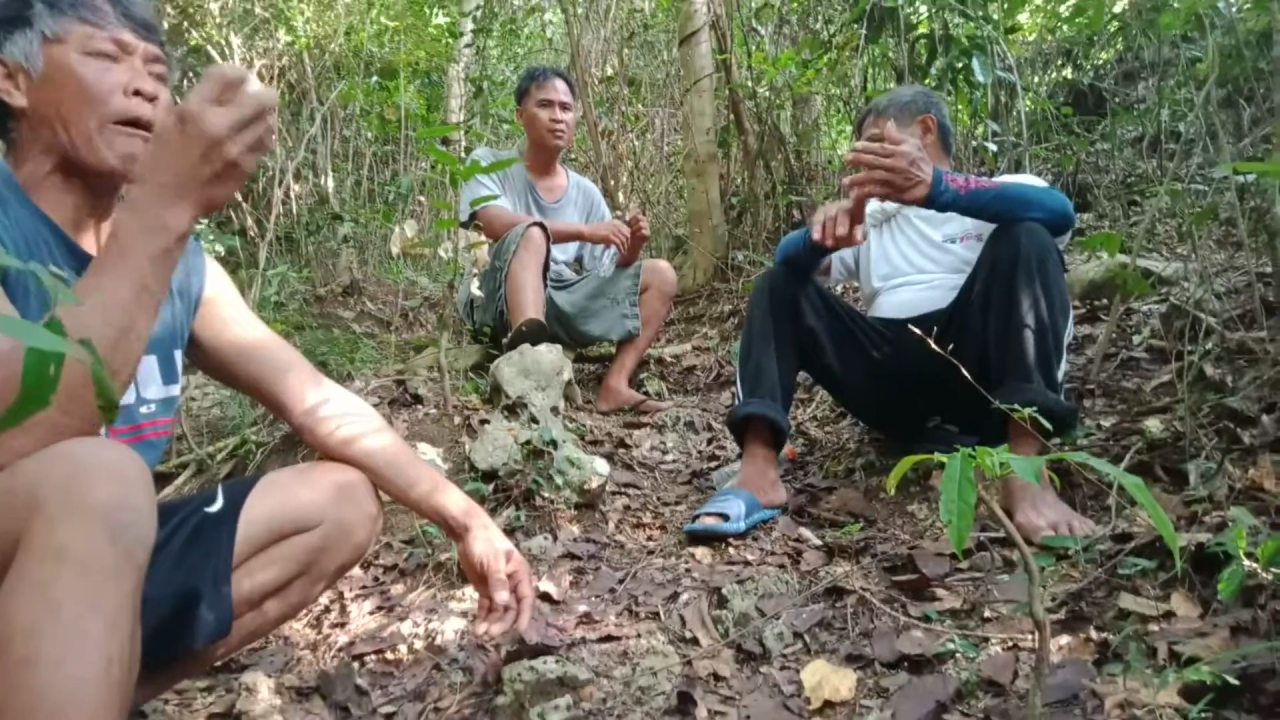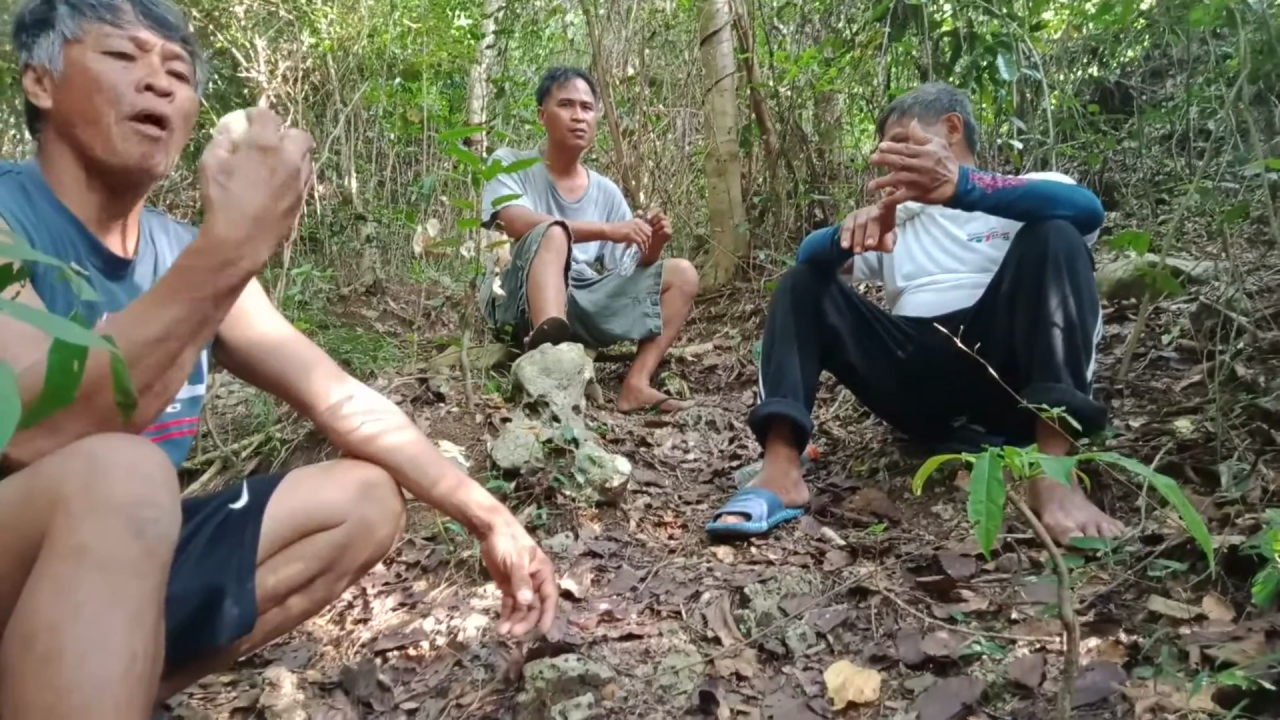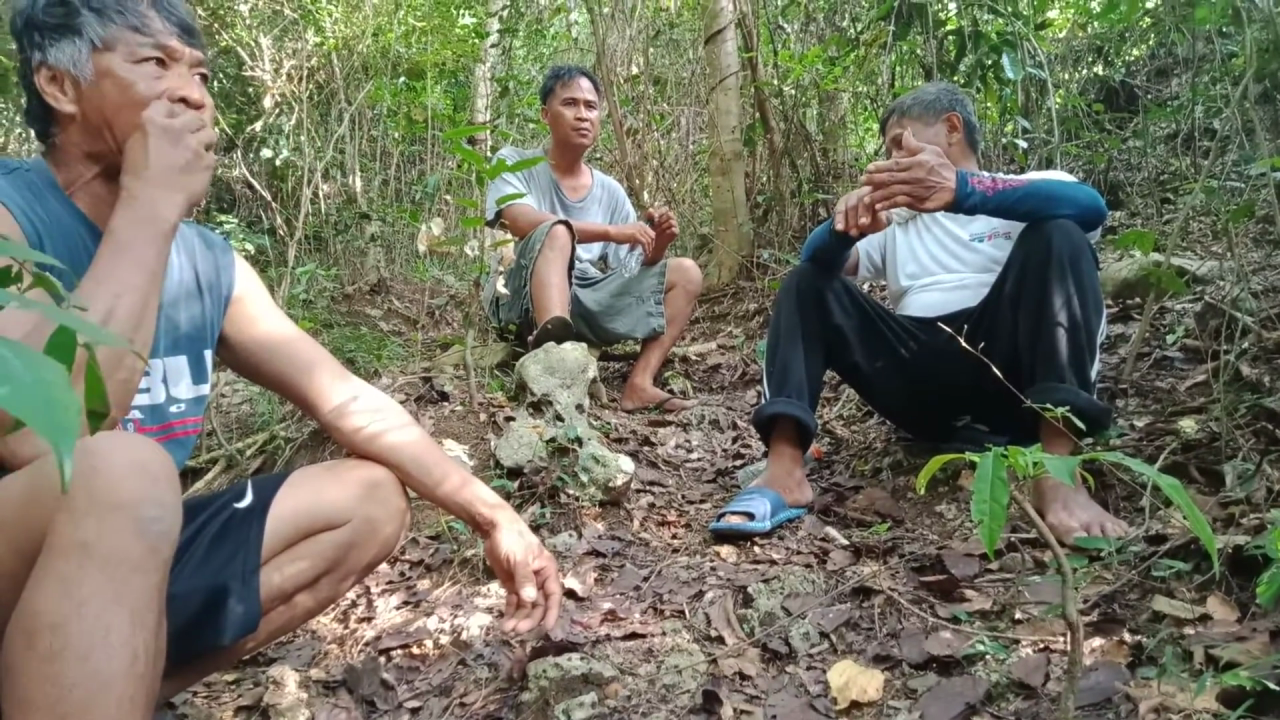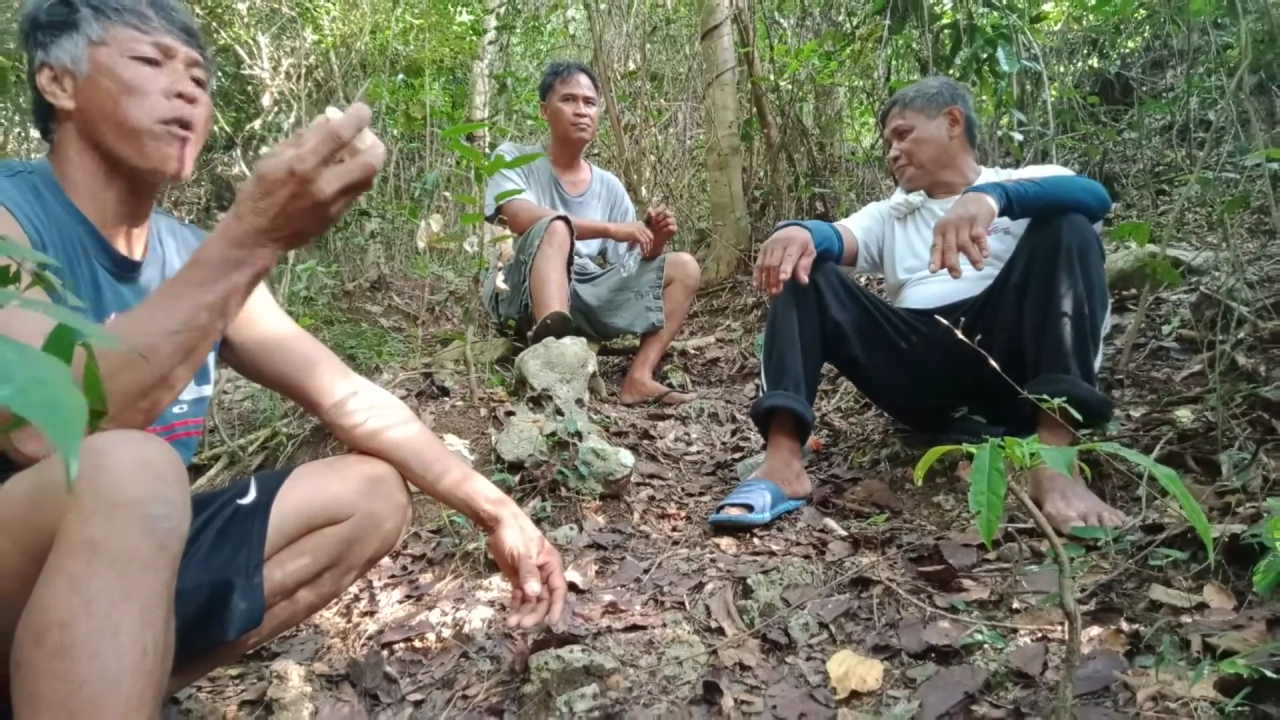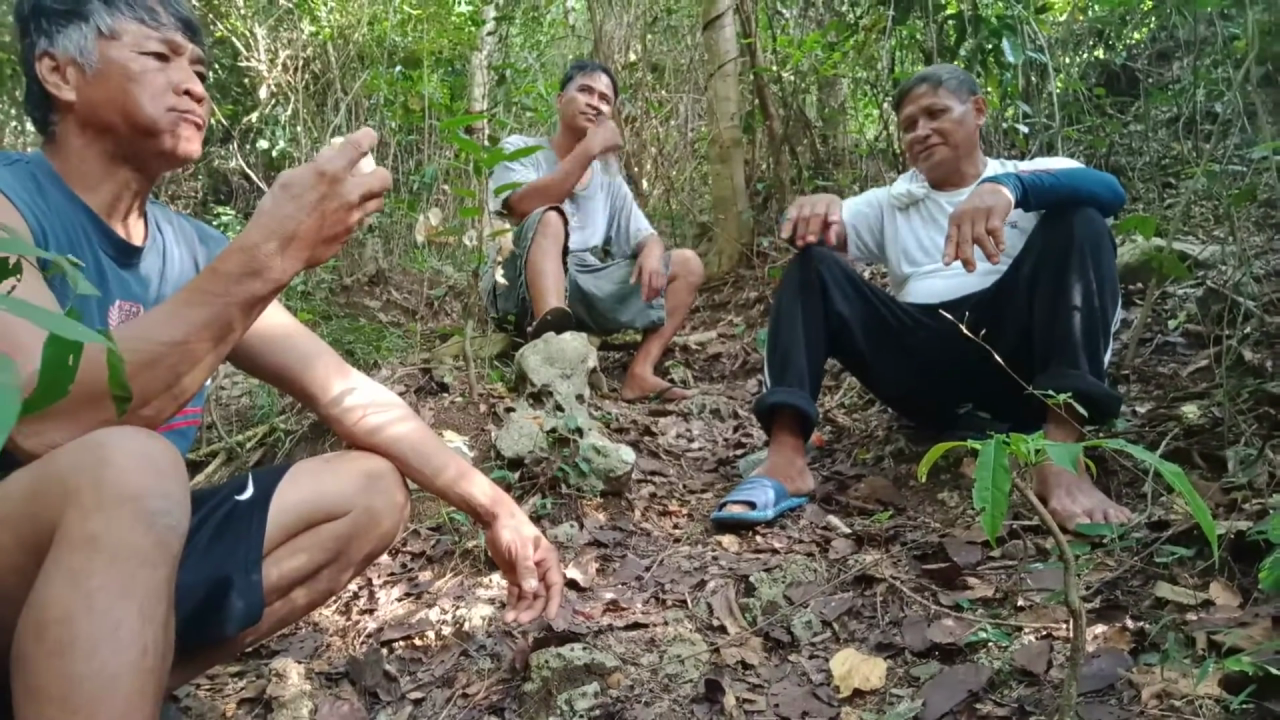
dt=1s
person 1, frame 1
left shoulder: (178, 265)
left elbow: (317, 401)
left wrist: (462, 517)
right wrist: (166, 206)
left hip: (101, 557)
left knee: (341, 502)
right knee: (94, 477)
person 1, frame 2
left shoulder: (188, 255)
left elbow: (342, 399)
left wrist: (485, 515)
right wrist: (232, 246)
left hip: (123, 560)
left knee: (365, 498)
right knee: (120, 471)
person 1, frame 3
left shoulder: (208, 263)
left elbow: (346, 399)
left wrist: (490, 514)
right wrist: (150, 205)
left hip: (128, 561)
left knee: (369, 498)
right knee: (121, 468)
person 1, frame 4
left shoulder: (197, 258)
left elbow: (349, 397)
left wrist: (494, 509)
right wrist: (252, 240)
left hip: (133, 553)
left knee: (372, 494)
right knee: (129, 467)
person 1, frame 5
left shoulder: (198, 250)
left elbow: (346, 391)
left wrist: (491, 505)
right wrist: (270, 253)
left hip: (130, 551)
left knee: (371, 490)
right knee: (128, 465)
person 2, frame 1
left shoulder: (998, 199)
right shoulder: (872, 220)
left elbow: (1059, 211)
right elbow: (788, 259)
left wrist: (936, 187)
right wrist: (824, 234)
left hip: (977, 366)
right hip: (895, 382)
left knee: (1023, 239)
right knee: (778, 285)
left ankle: (1025, 474)
right ankle: (758, 472)
person 2, frame 2
left shoulder: (1025, 195)
right shoulder: (898, 220)
left elbow: (1087, 209)
right elbow: (810, 256)
left wrist: (962, 185)
right wrist: (851, 230)
left hip: (1003, 367)
right hip: (918, 382)
left knee: (1052, 236)
right knee: (800, 284)
left ankle: (1053, 474)
right ankle: (780, 471)
person 2, frame 3
left shoulder: (1029, 193)
right shoulder: (897, 220)
left elbow: (1089, 206)
right elbow: (817, 259)
left wrist: (960, 189)
right wrist: (846, 224)
left hip: (1008, 367)
right hip: (922, 384)
left knee: (1055, 236)
right knee: (806, 282)
left ankle: (1057, 472)
right ankle: (784, 468)
person 2, frame 4
left shoulder: (1025, 184)
right shoulder: (889, 215)
left elbow: (1093, 197)
right elbow: (836, 240)
left wrist: (989, 197)
right wrist: (796, 232)
left hip: (1008, 358)
right hip: (921, 373)
left knee: (1064, 227)
right knee: (803, 269)
left ankle: (1054, 460)
right ankle: (783, 460)
person 2, frame 5
left shoulder: (1034, 178)
right shoulder: (890, 203)
left elbow: (1108, 191)
right elbow: (831, 228)
left wrist: (1007, 187)
right wrist: (814, 209)
left hip: (1014, 351)
right hip: (926, 368)
left knee: (1077, 221)
right knee: (811, 263)
right ankle: (786, 457)
person 3, frame 1
left shoulder: (586, 192)
right shoulder: (488, 163)
left elbow: (610, 275)
right elbow: (495, 224)
left wrist: (630, 250)
right wrist: (585, 232)
left hip: (562, 304)
right hip: (497, 302)
left knee: (661, 275)
right knee: (532, 232)
left ankle: (615, 385)
right ankle: (527, 347)
person 3, frame 2
left shoulder: (607, 192)
right shoulder: (510, 164)
left elbow: (632, 272)
right elbow: (517, 223)
left wrist: (652, 247)
right wrist: (607, 230)
left hip: (584, 304)
right hip: (519, 301)
left knee: (682, 274)
right knee: (553, 232)
left ankle: (636, 384)
right ankle: (547, 347)
person 3, frame 3
left shoulder: (611, 192)
right shoulder: (514, 162)
left elbow: (635, 272)
right elbow: (521, 222)
left wrist: (656, 247)
right wrist: (611, 232)
left hip: (588, 302)
right hip: (523, 299)
left knee: (686, 273)
right knee: (557, 231)
left ankle: (640, 384)
right ankle: (552, 347)
person 3, frame 4
left shoulder: (610, 187)
right shoulder: (513, 158)
left elbow: (631, 264)
right elbow: (520, 218)
left wrist: (653, 242)
right wrist: (609, 229)
left hip: (587, 296)
right hip: (521, 294)
left knee: (684, 268)
right knee: (556, 227)
left ankle: (639, 378)
right ankle: (551, 340)
person 3, frame 5
left shoulder: (612, 180)
right shoulder: (519, 149)
left elbow: (644, 238)
right elbow: (529, 205)
left wrist: (652, 254)
right wrist: (589, 149)
left hip: (587, 290)
right hip: (520, 288)
left knee: (687, 264)
right knee: (550, 217)
left ankle: (640, 373)
right ankle: (549, 337)
